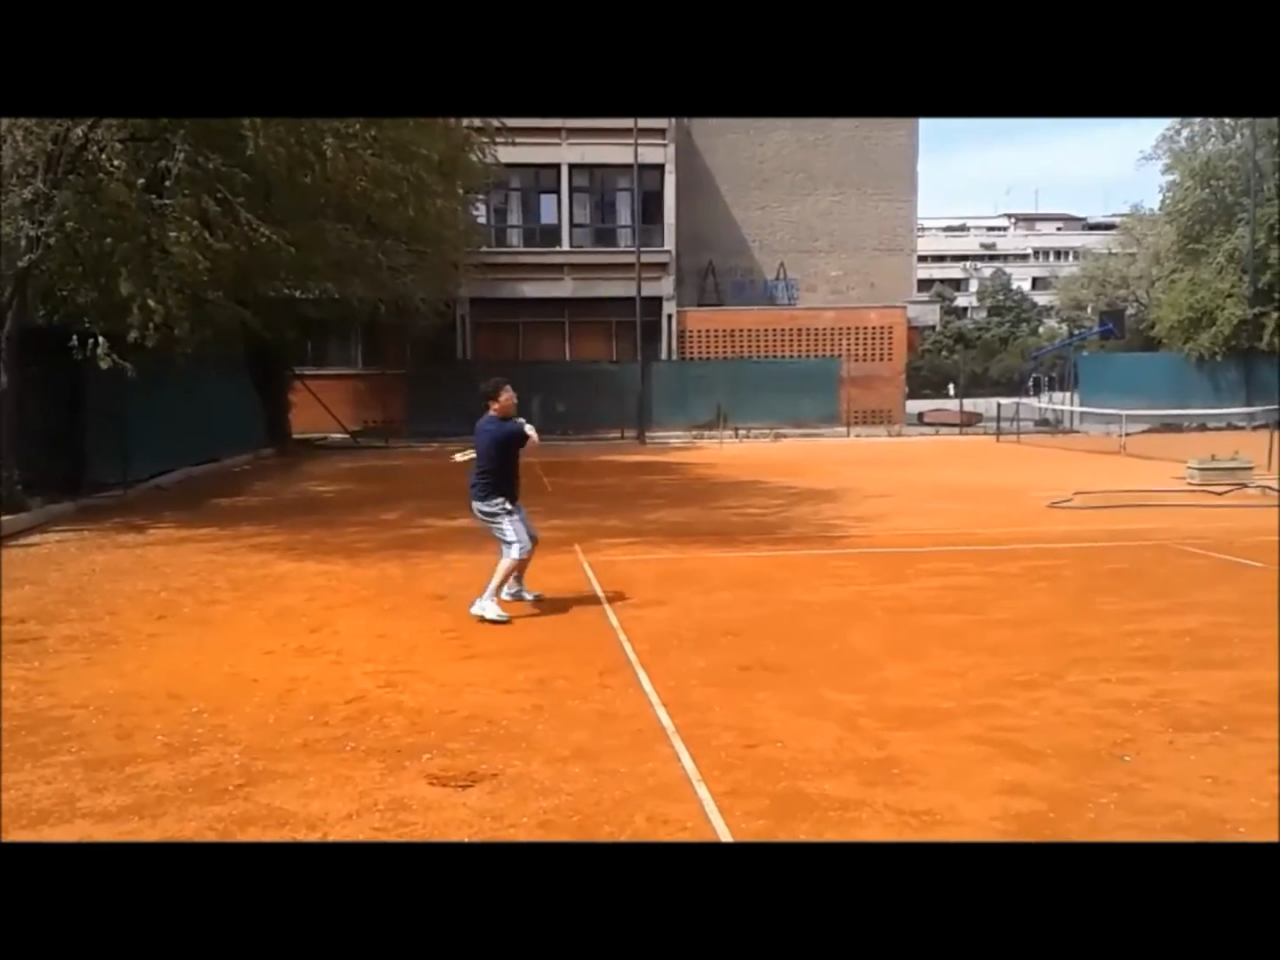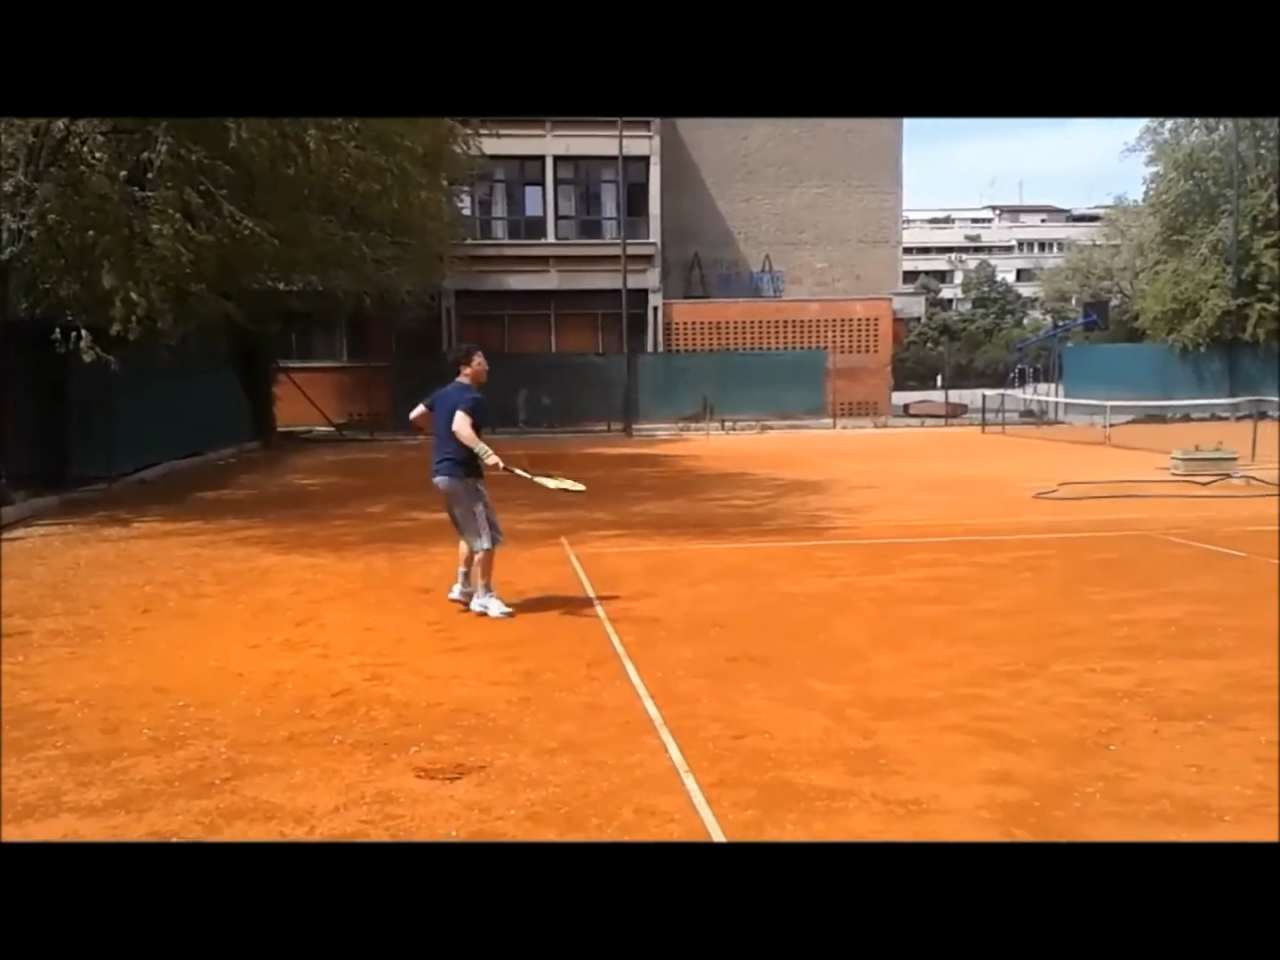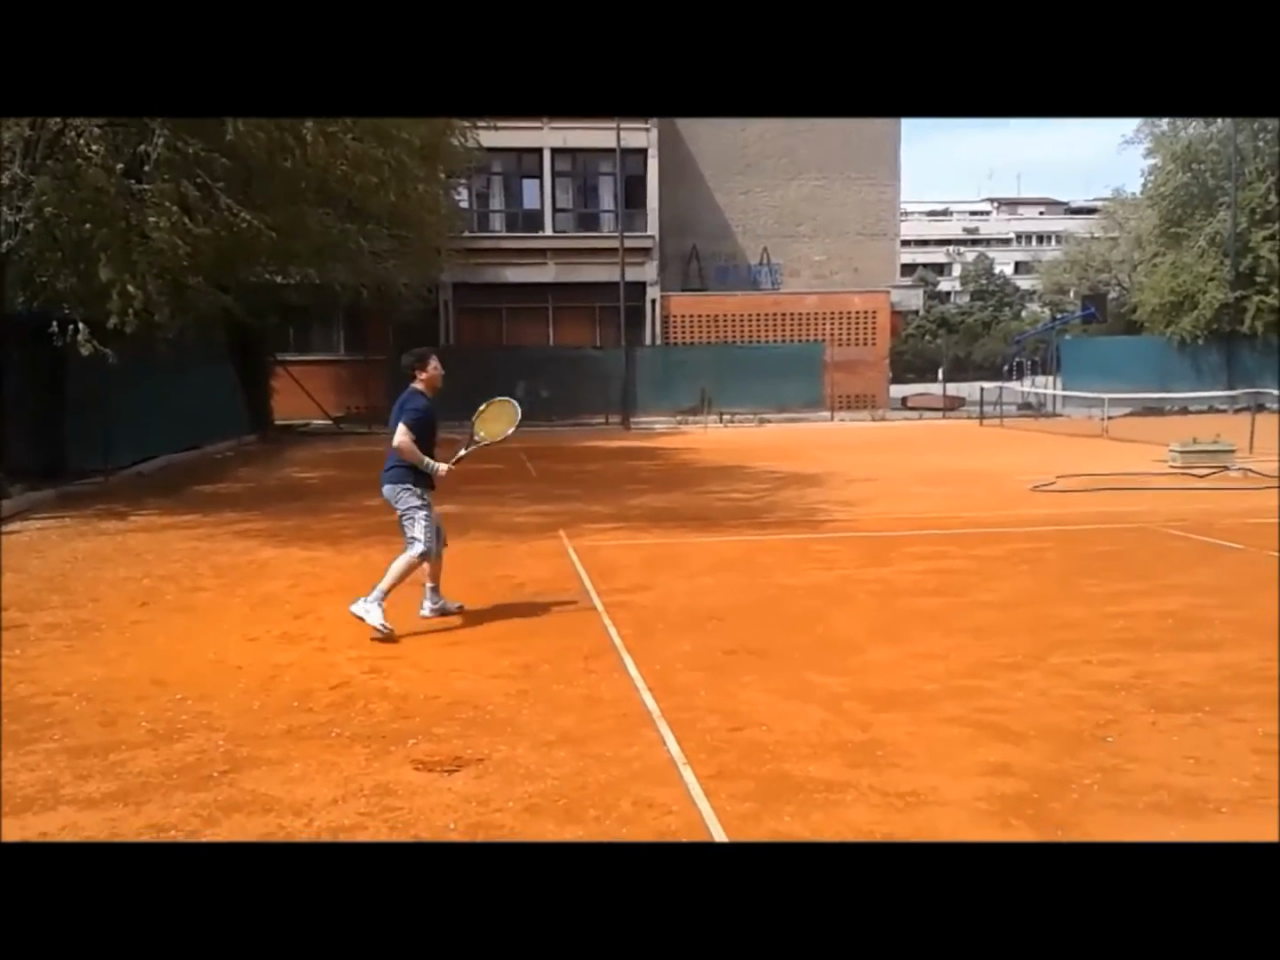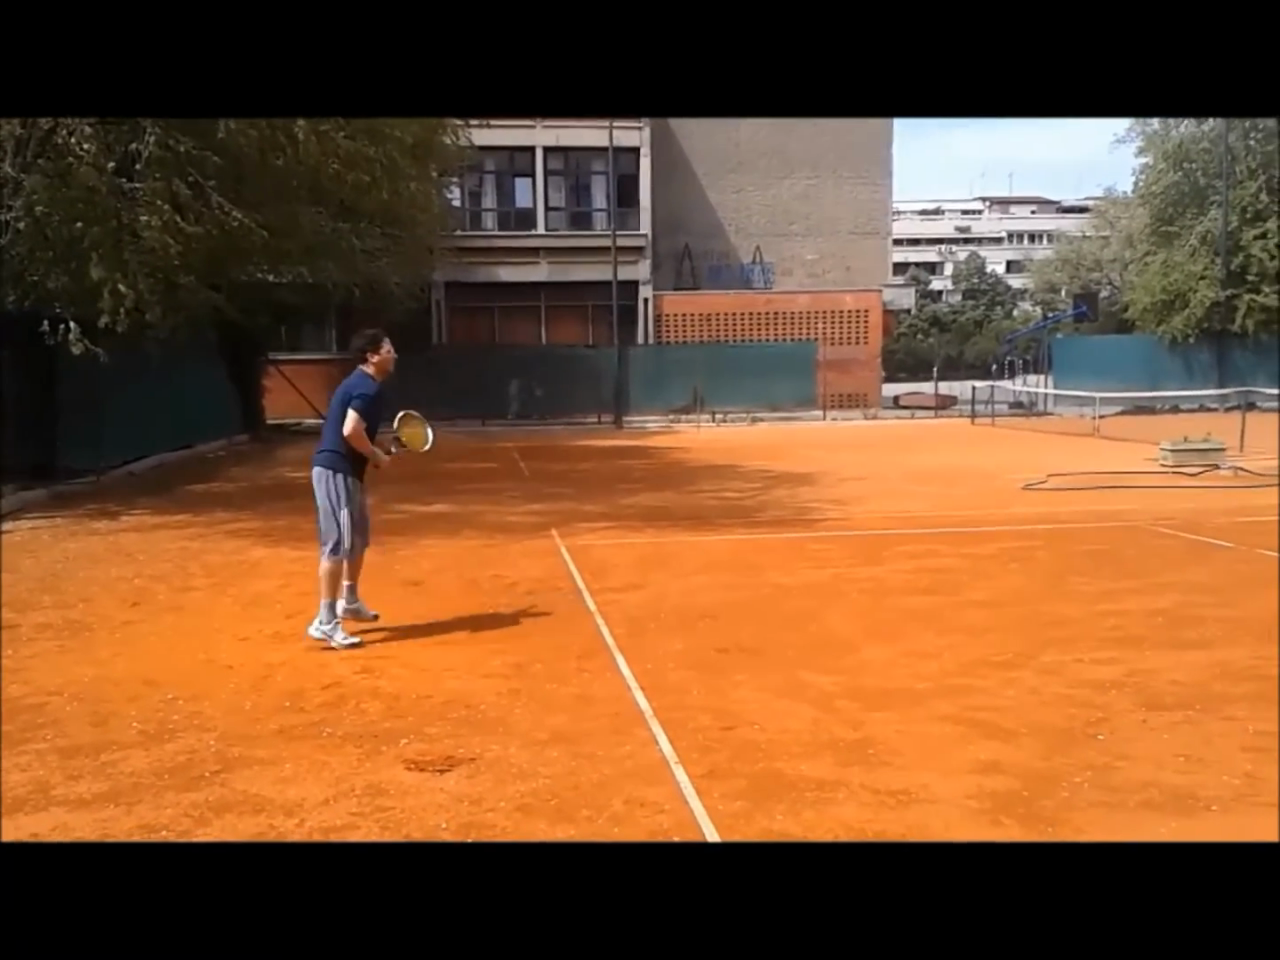
dt=0.3s
person 1, frame 1
left shoulder: (486, 424)
right shoulder: (506, 431)
right elbow: (533, 439)
left wrist: (522, 426)
right wrist: (526, 428)
left hip: (498, 498)
right hip: (493, 502)
left knee: (529, 540)
right knee: (520, 548)
left ankle: (513, 586)
right ankle: (486, 601)
person 1, frame 2
left shoulder: (444, 393)
right shoulder: (472, 397)
left elbow: (414, 417)
right elbow: (461, 428)
right wrist: (487, 454)
left hip: (443, 473)
right hip: (461, 475)
left knee: (469, 533)
right knee: (487, 536)
left ankle: (465, 588)
right ankle: (484, 597)
person 1, frame 3
left shoulder: (409, 400)
right shoulder: (419, 404)
right elbow: (400, 443)
right wrist: (433, 466)
left hip: (400, 483)
right hip: (408, 484)
left knee: (435, 541)
right knee: (421, 548)
left ankle: (433, 600)
right ankle: (371, 602)
person 1, frame 4
left shoulder: (358, 384)
right shoulder: (368, 388)
right elbow: (351, 431)
left wrist: (375, 447)
right wrist: (376, 456)
left hip: (344, 473)
right hip: (336, 472)
left knee: (358, 539)
right knee: (338, 546)
left ankle: (350, 600)
right ankle: (326, 622)
